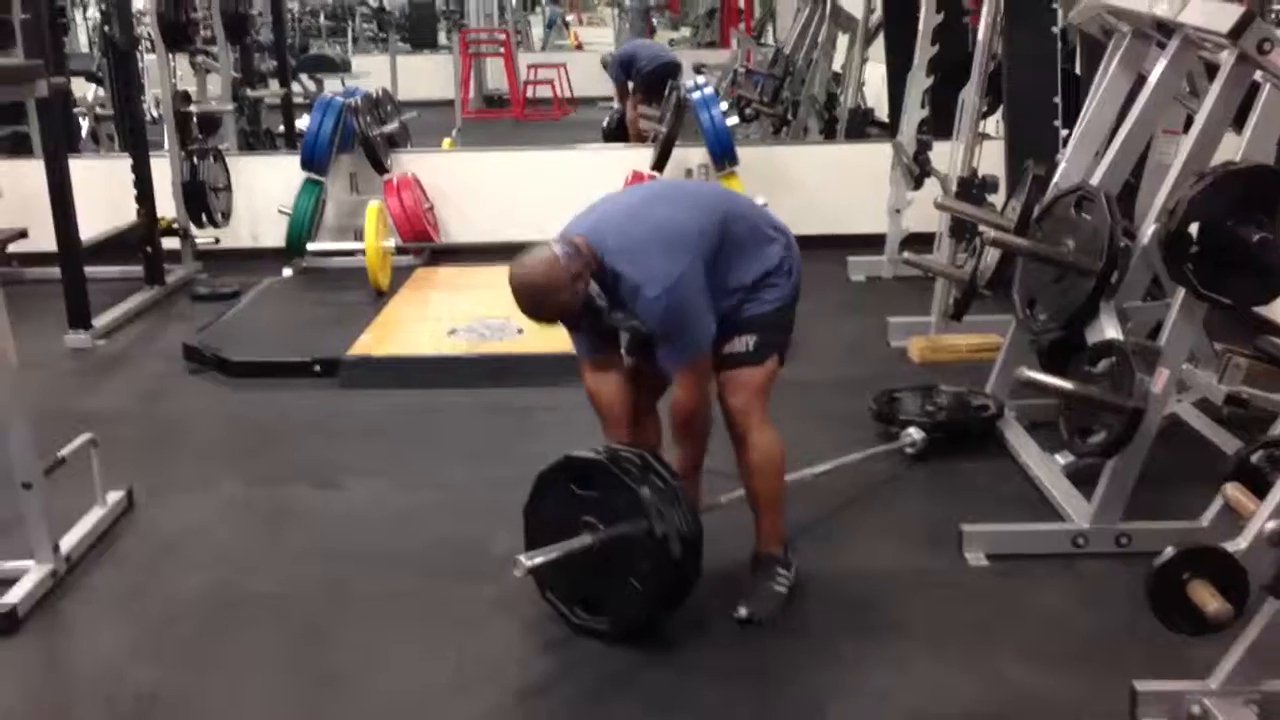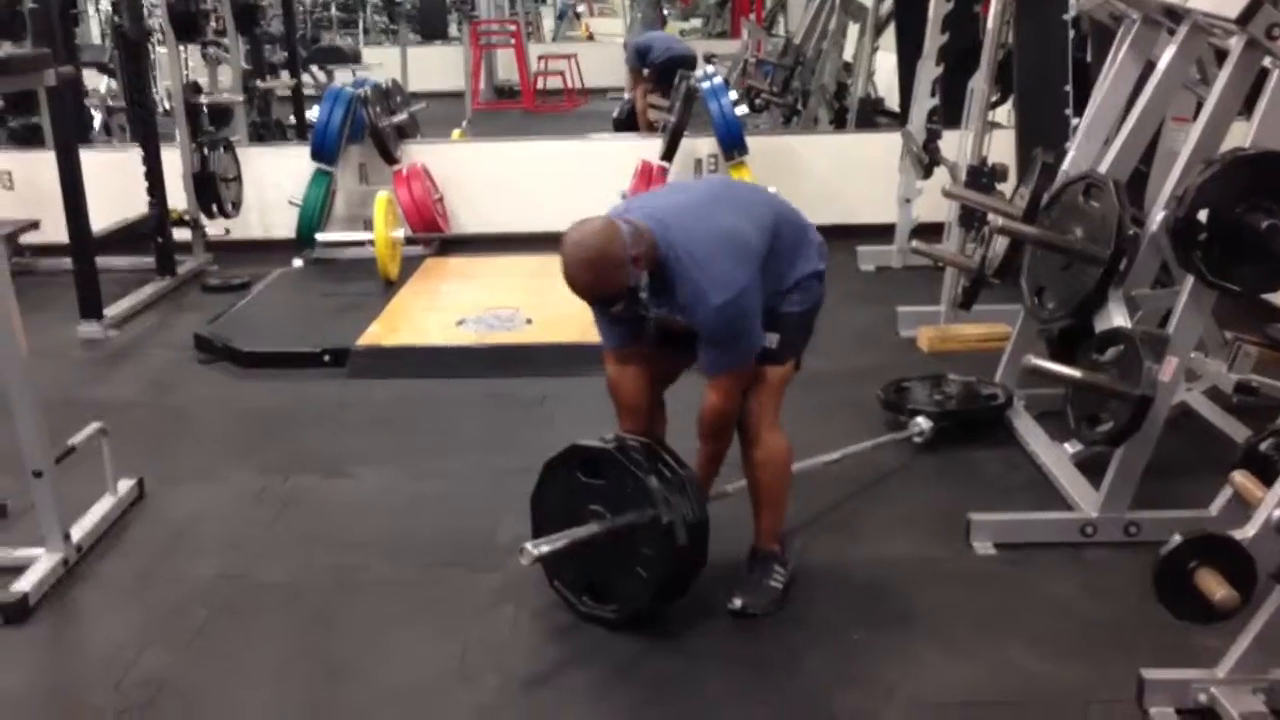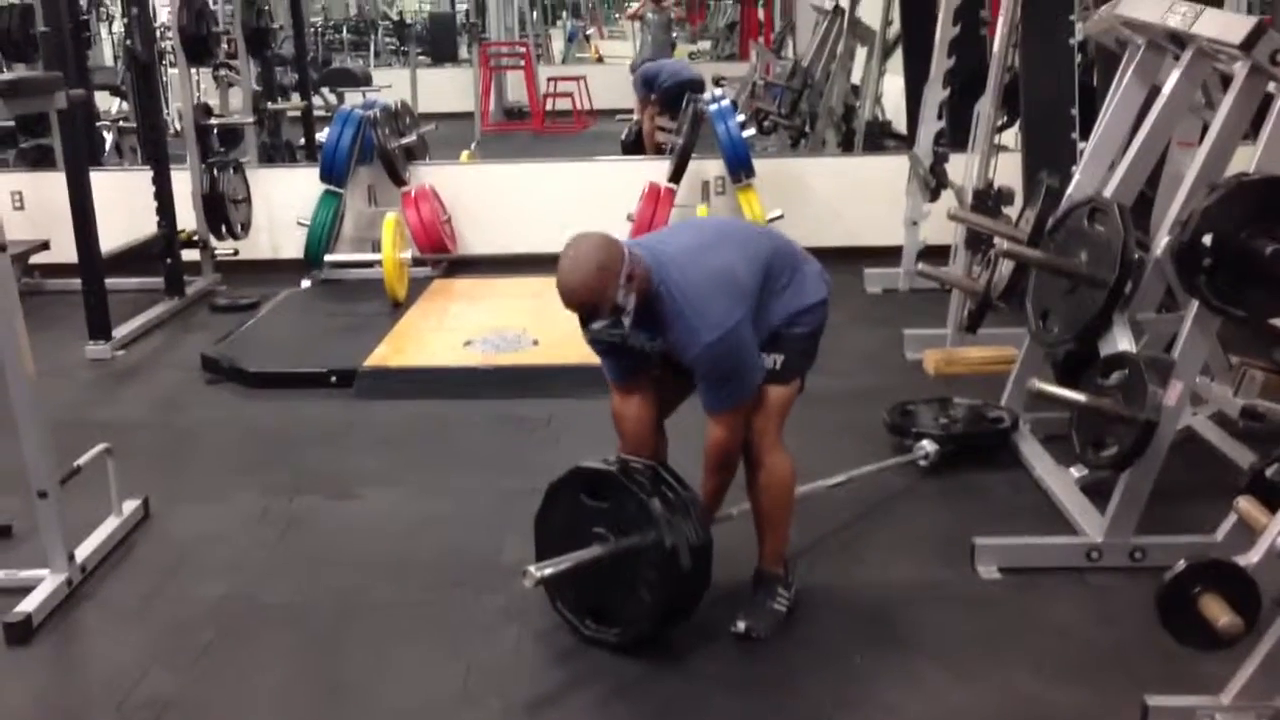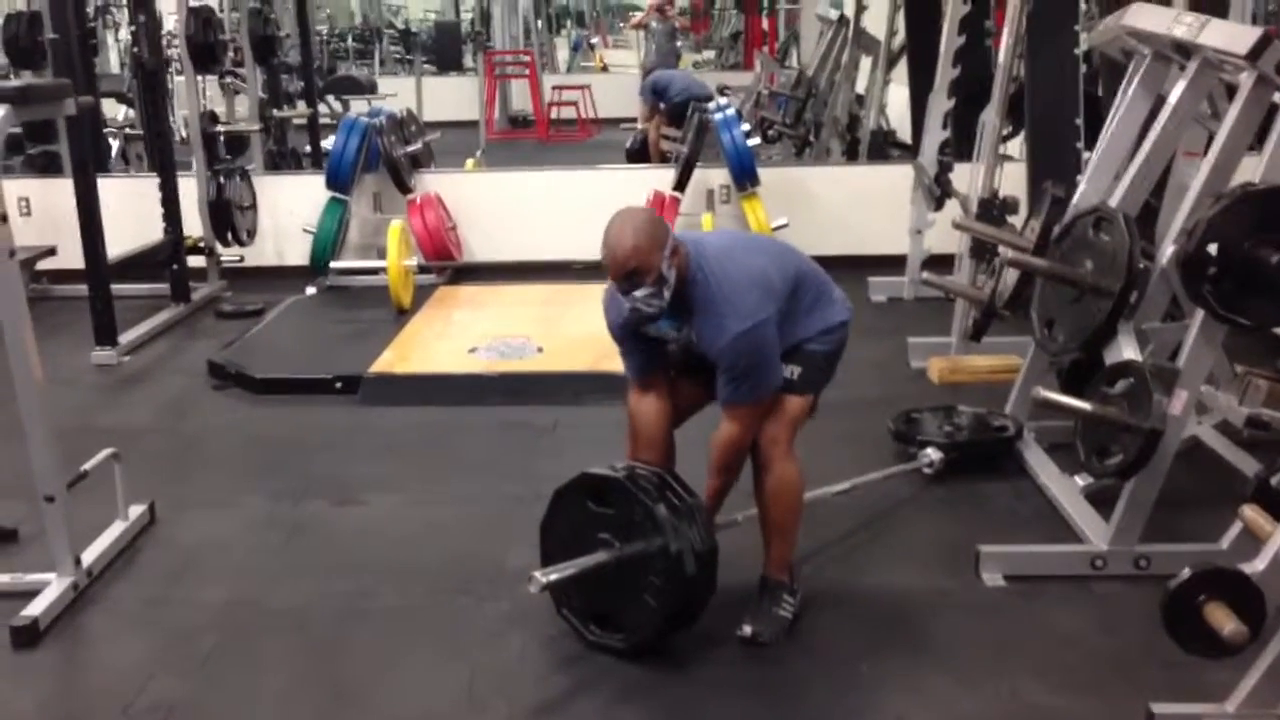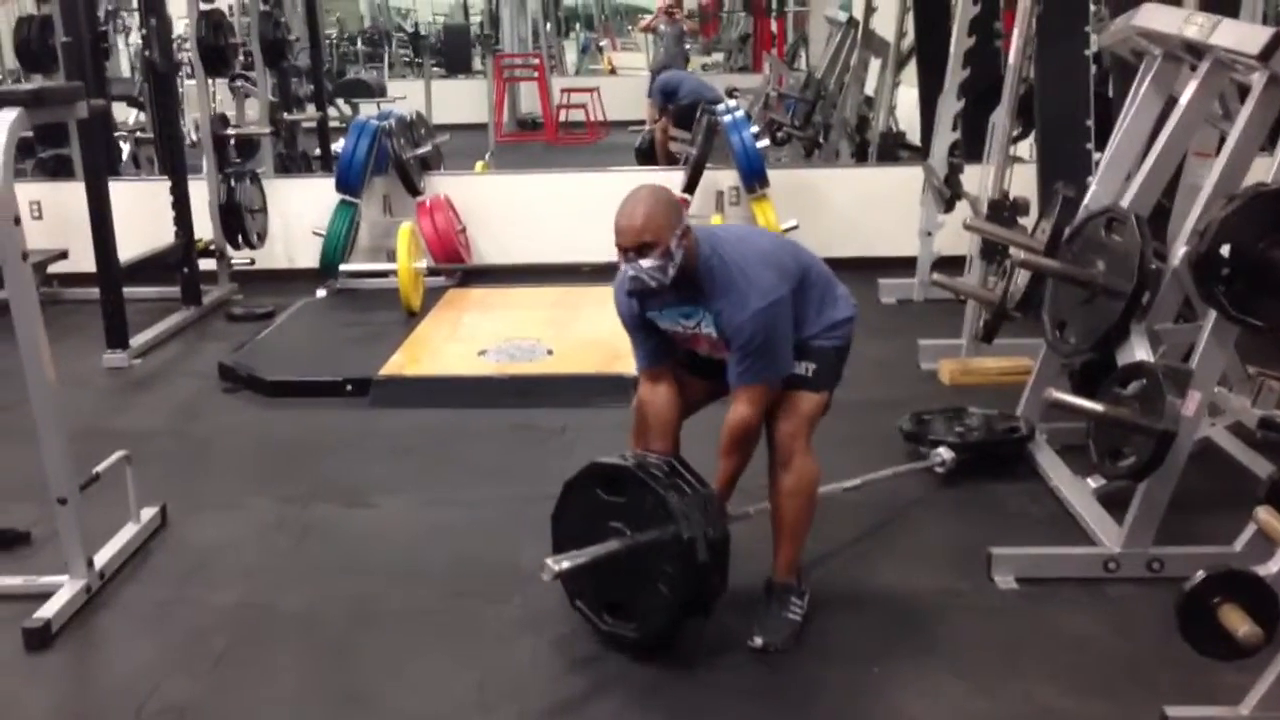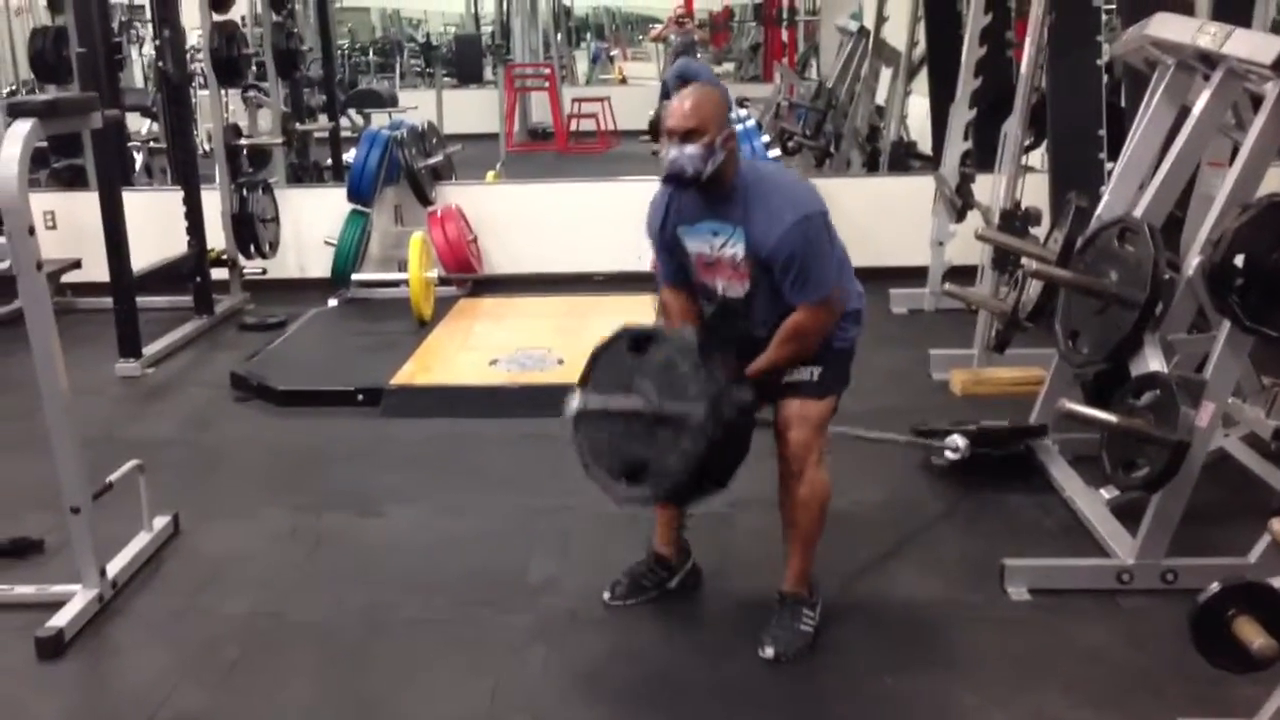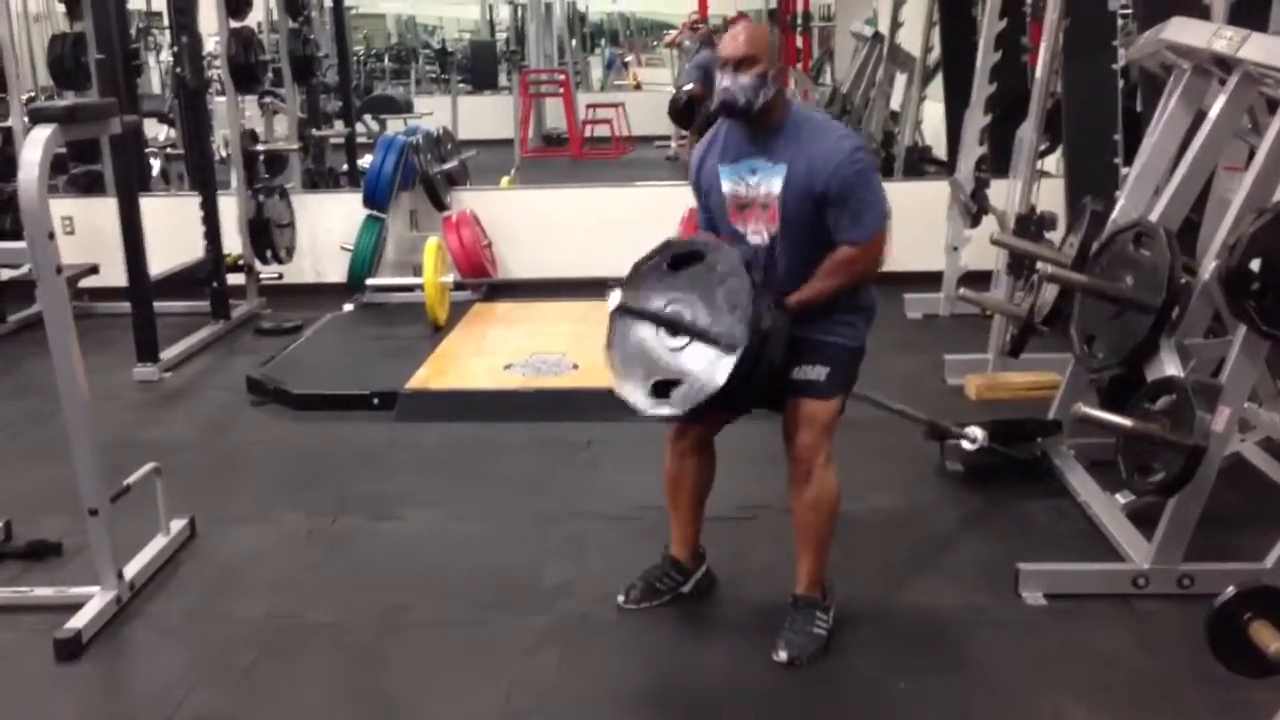
dt=0.5s
person 1, frame 1
left shoulder: (657, 284)
right shoulder: (564, 268)
left elbow: (691, 390)
right elbow: (602, 373)
left wrist: (686, 482)
left hip: (757, 275)
right hip: (692, 270)
left knee: (743, 413)
right knee: (633, 395)
left ankle: (773, 557)
person 1, frame 2
left shoulder: (715, 286)
right shoulder: (607, 259)
left elbow: (723, 396)
right elbow: (625, 366)
left wrist: (697, 487)
left hip: (787, 276)
left knee: (754, 415)
right knee: (643, 392)
left ankle: (771, 554)
person 1, frame 3
left shoulder: (707, 320)
right shoulder: (605, 299)
left elbow: (727, 430)
right elbow: (631, 398)
left wrist: (700, 517)
left hip: (790, 302)
left knee: (758, 435)
right knee: (641, 420)
left ankle: (774, 576)
person 1, frame 4
left shoulder: (737, 311)
right shoulder: (623, 303)
left elbow: (738, 426)
right elbow: (647, 394)
left wrist: (702, 515)
left hip: (808, 327)
left knee: (769, 442)
right knee: (646, 423)
left ankle: (780, 583)
person 1, frame 5
left shoulder: (750, 290)
right shoulder: (633, 290)
left elbow: (748, 410)
right elbow: (657, 383)
left wrist: (714, 501)
left hip: (813, 328)
left knee: (787, 437)
right knee: (647, 414)
left ankle: (787, 585)
person 1, frame 6
left shoulder: (785, 210)
right shoulder: (668, 204)
left elbow: (818, 315)
right elbow: (676, 292)
left wrist: (745, 384)
left hip: (813, 328)
right hip: (732, 324)
left knee: (798, 444)
left ankle: (798, 595)
right ankle: (670, 559)
person 1, frame 7
left shoulder: (833, 151)
right shoulder: (711, 150)
left elbow: (865, 254)
left wrist: (786, 307)
left hip: (822, 320)
left knee: (807, 448)
right knee: (686, 426)
left ankle: (812, 598)
right ankle: (684, 563)
